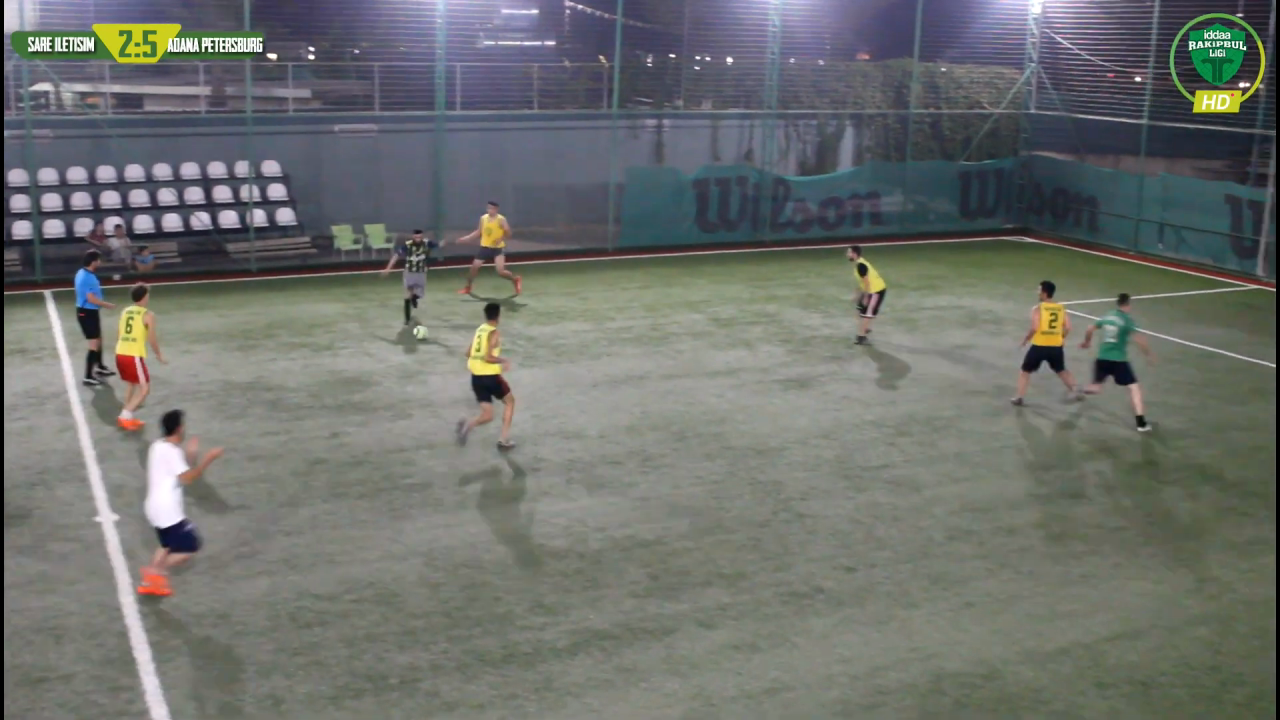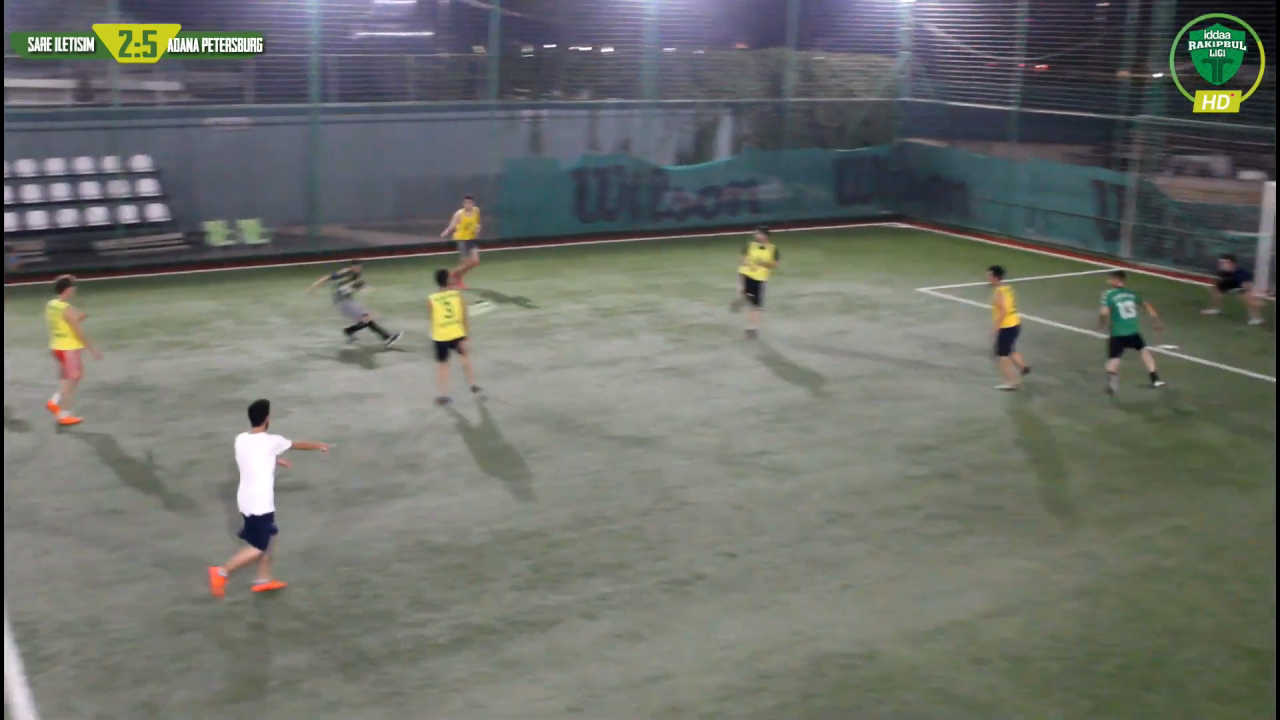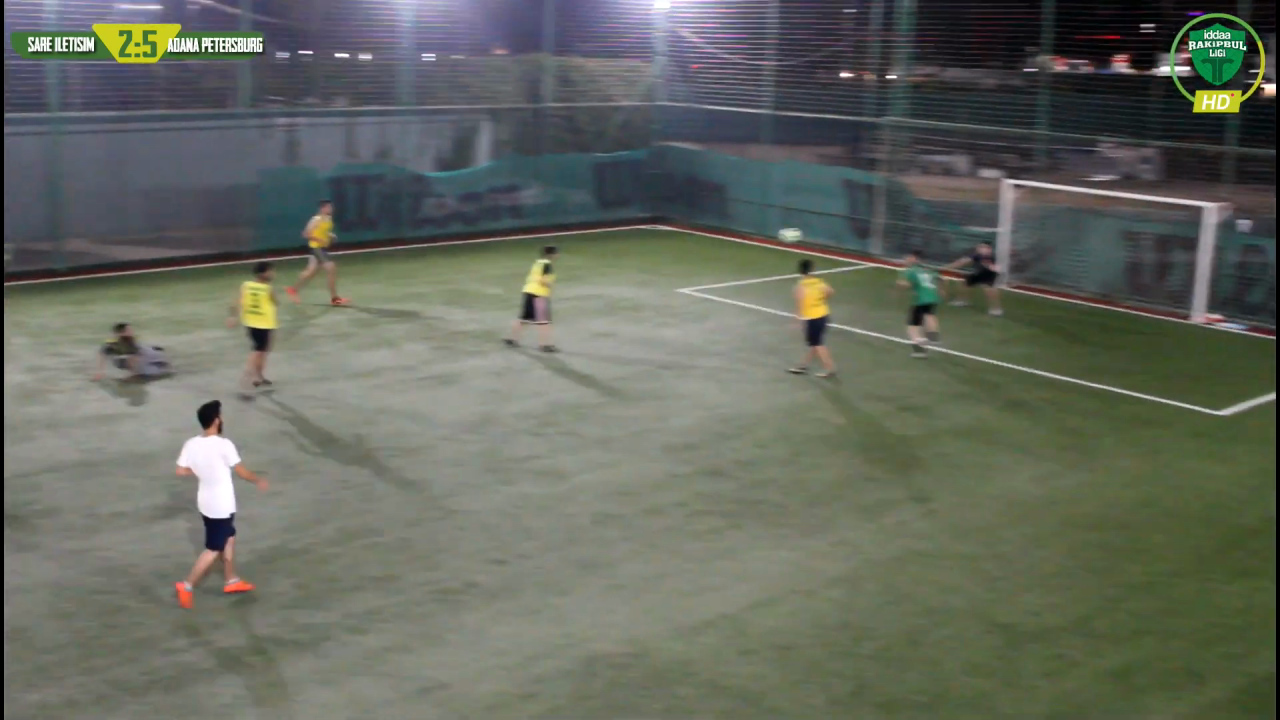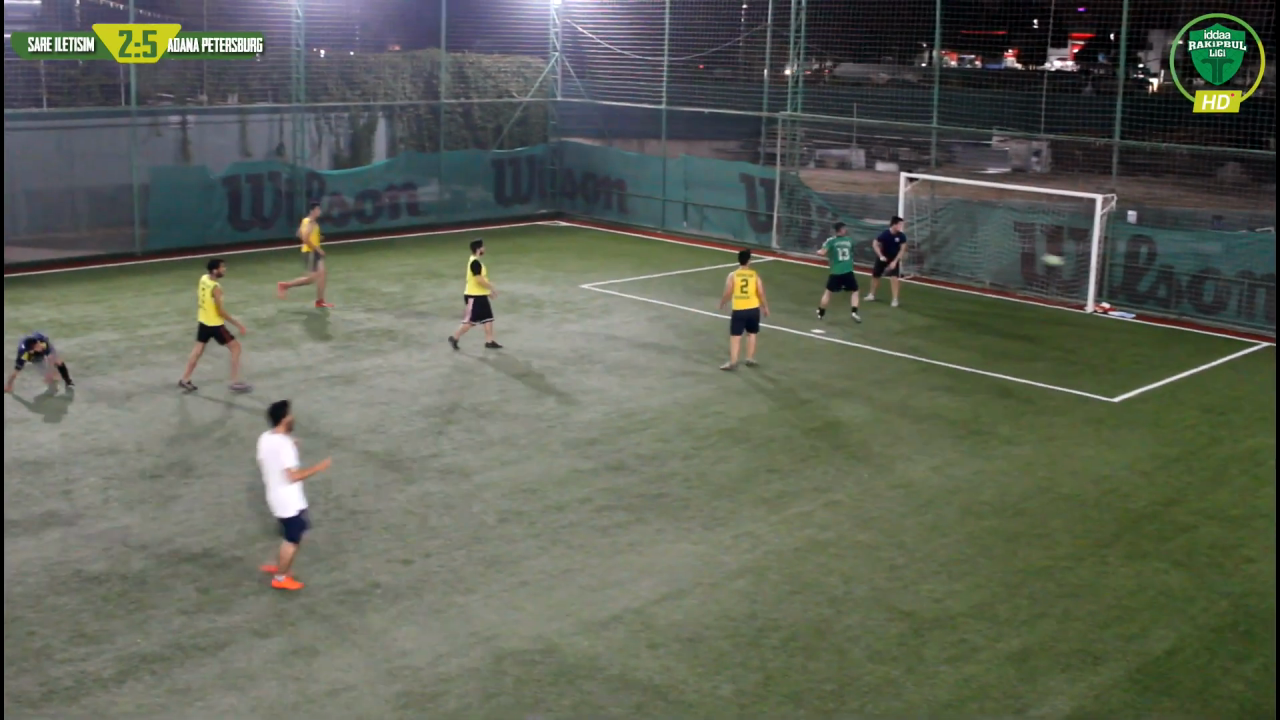
dt=0.5s
person 1, frame 1
left shoulder: (158, 447)
right shoulder: (172, 452)
right elbow: (186, 478)
left wrist: (189, 454)
right wrist: (207, 459)
left hip: (157, 507)
right hip: (167, 513)
left knee: (167, 547)
right knee: (191, 548)
left ankle: (148, 583)
right ankle: (155, 572)
person 1, frame 2
left shoulder: (240, 439)
right shoulder: (271, 441)
right elbow: (296, 445)
right wrist: (319, 446)
left hip: (246, 500)
right hip: (261, 504)
left knee: (266, 537)
right knee: (258, 547)
left ankle: (264, 580)
right ankle: (222, 572)
person 1, frame 3
left shoulder: (191, 444)
right shoulder: (223, 445)
left elbow: (181, 471)
right elbow: (241, 471)
right wrist: (258, 481)
left hip: (206, 502)
right hip: (221, 506)
left knee: (228, 539)
right knee: (214, 550)
left ankle: (232, 581)
right ankle: (186, 586)
person 1, frame 4
left shoulder: (265, 438)
right shoulder: (284, 444)
right elbow: (292, 477)
right wrist: (318, 468)
left hip: (276, 497)
right hip: (289, 501)
left knee: (295, 533)
right knee: (292, 540)
left ankle: (276, 566)
right ankle: (281, 578)
